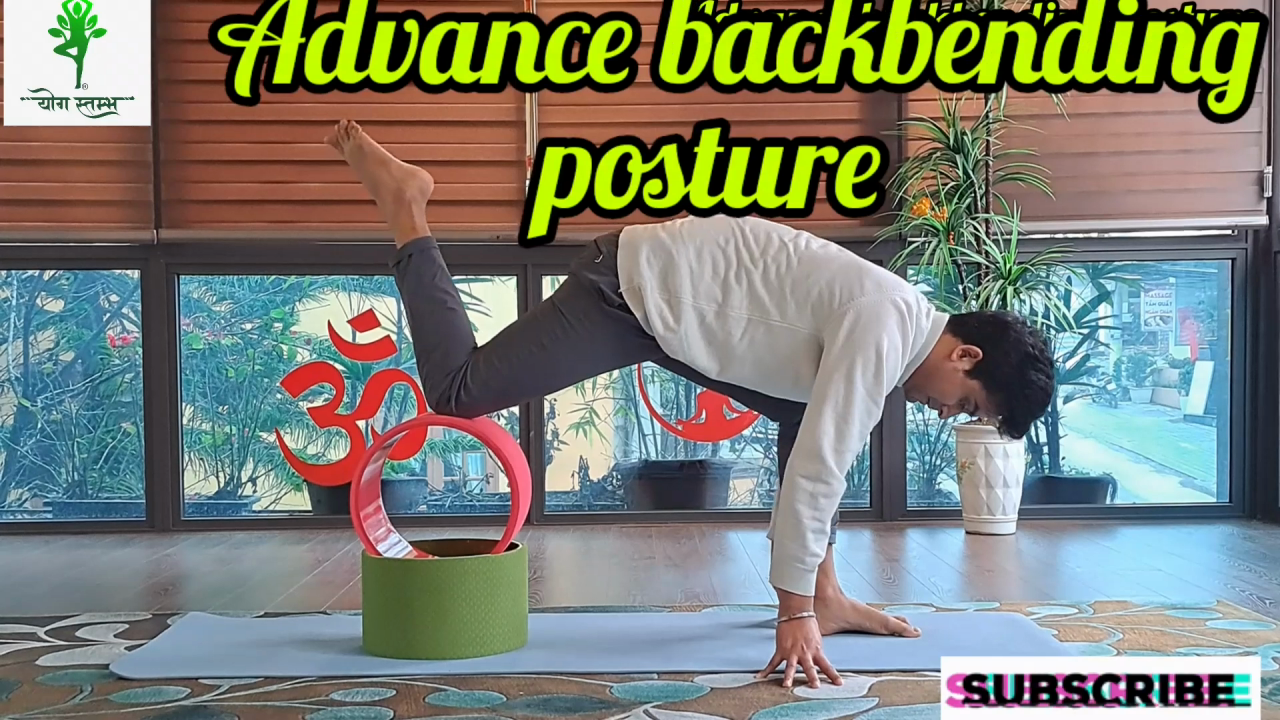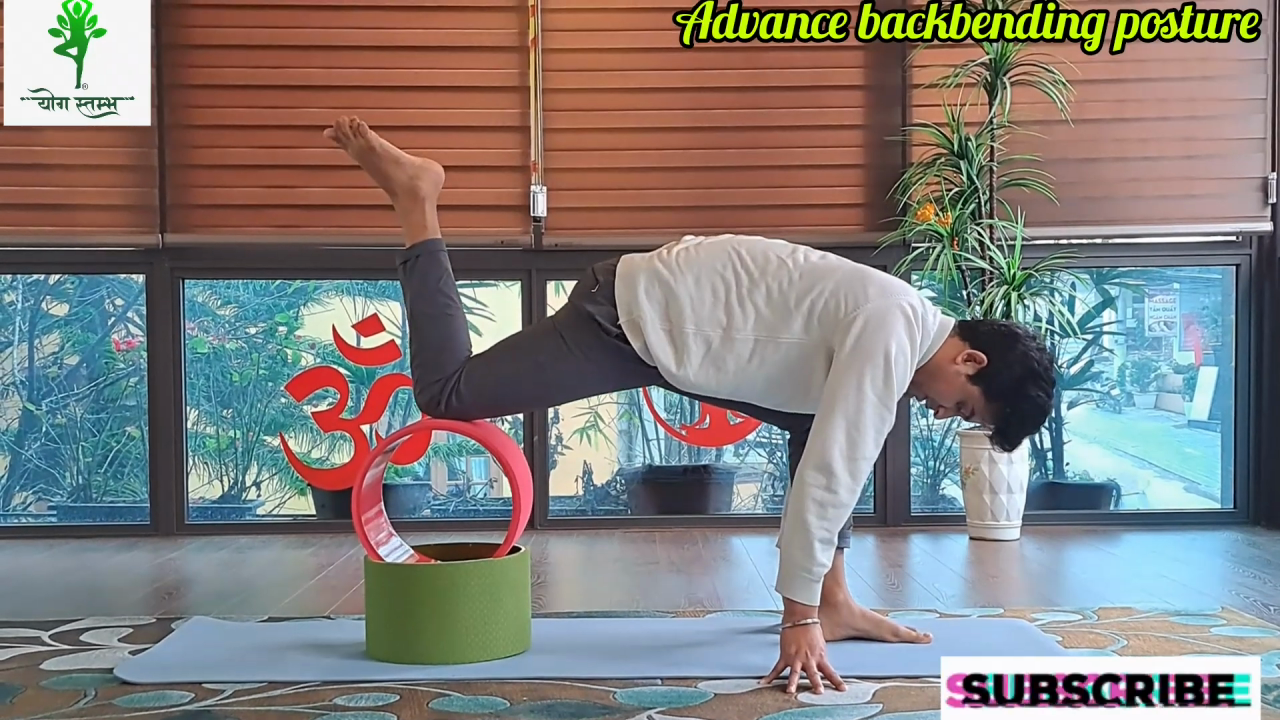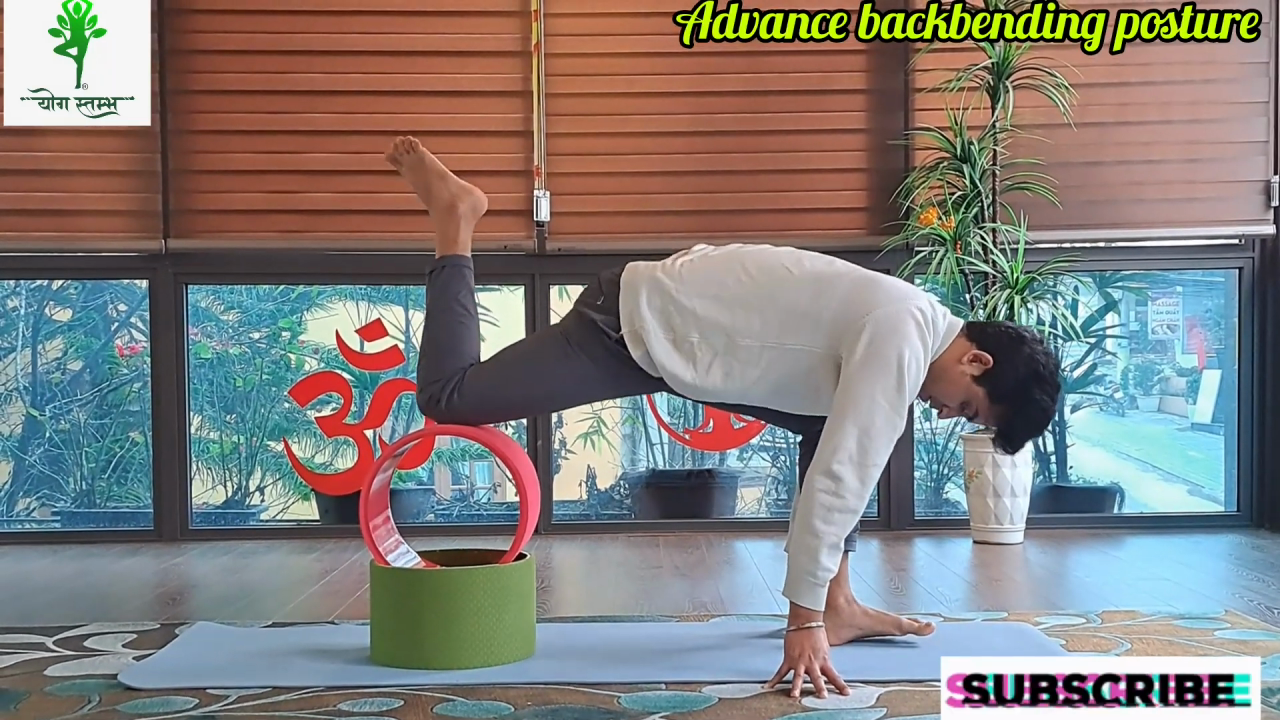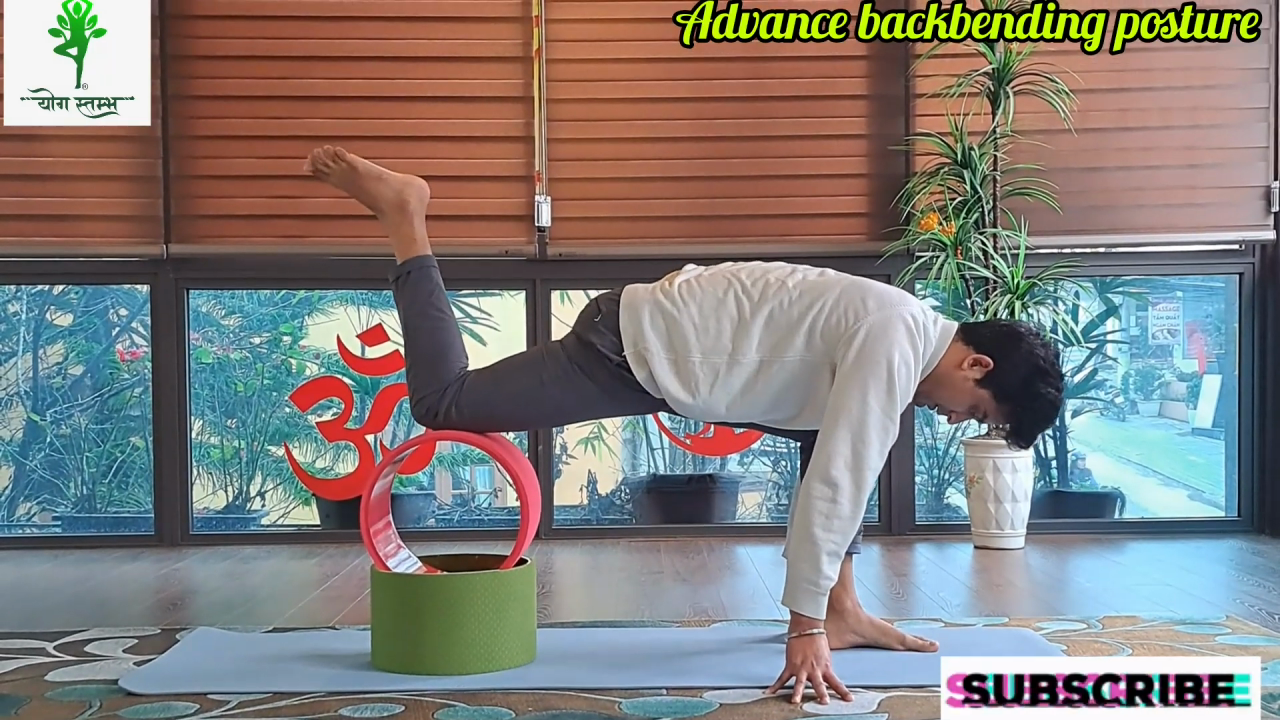
dt=1s
person 1, frame 1
left shoulder: (891, 325)
right shoulder: (884, 328)
left elbow: (815, 451)
right elbow: (819, 468)
left wrist: (814, 596)
right wrist: (795, 613)
left hip: (668, 293)
right hip: (631, 286)
left knee: (807, 413)
right knee: (460, 390)
left ankle: (829, 598)
right ankle: (403, 203)
person 1, frame 2
left shoulder: (898, 328)
right shoulder: (891, 334)
left elbow: (829, 459)
right elbow: (829, 474)
left wrist: (822, 600)
right wrist: (798, 619)
left hip: (665, 311)
right hip: (630, 316)
left knee: (820, 417)
right knee: (447, 393)
left ankle: (838, 605)
right ankle: (415, 195)
person 1, frame 3
left shoulder: (906, 331)
right shoulder: (900, 342)
left elbow: (844, 460)
right elbow: (838, 479)
left wrist: (827, 602)
right wrist: (804, 621)
left hip: (678, 320)
right hip: (631, 325)
left knee: (828, 419)
right knee: (447, 397)
left ankle: (841, 606)
right ankle: (455, 215)
person 1, frame 4
left shoulder: (903, 333)
right shoulder: (895, 346)
left elbow: (840, 471)
right elbow: (836, 485)
left wrist: (827, 607)
right wrist: (805, 627)
left hip: (667, 339)
right hip: (633, 348)
left knee: (833, 428)
right knee: (442, 404)
left ankle: (845, 614)
right ankle: (404, 211)
